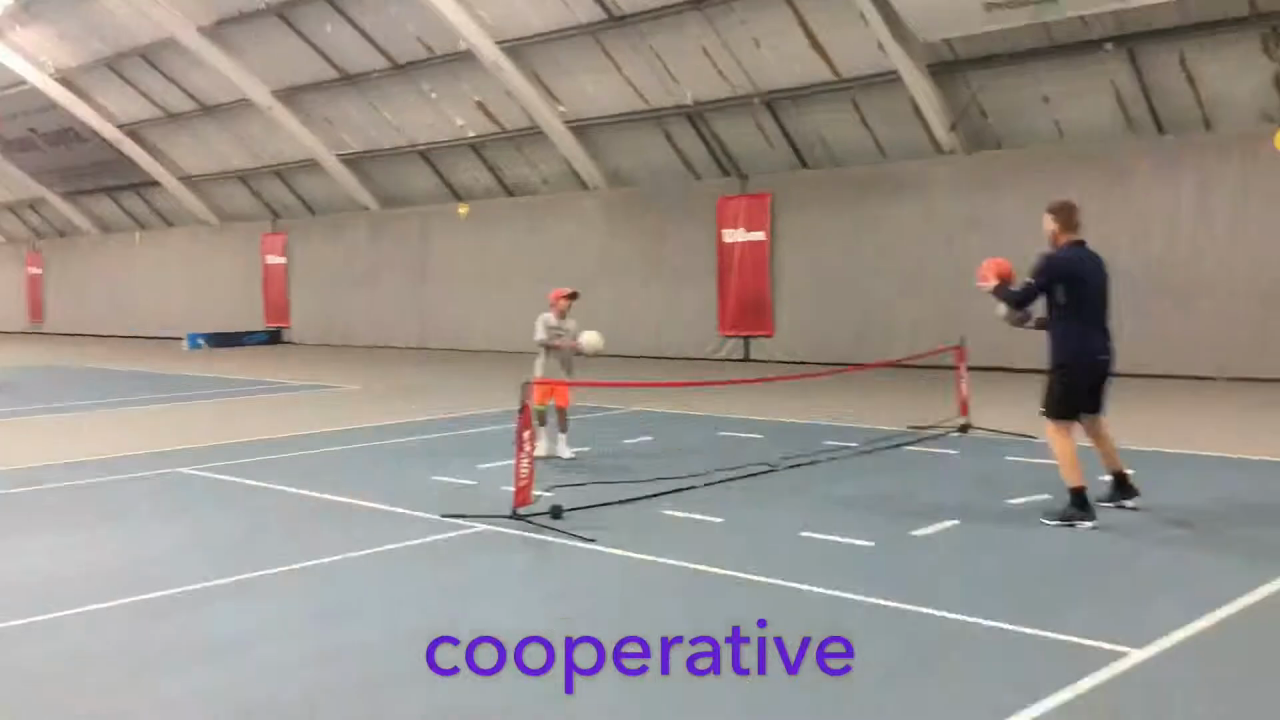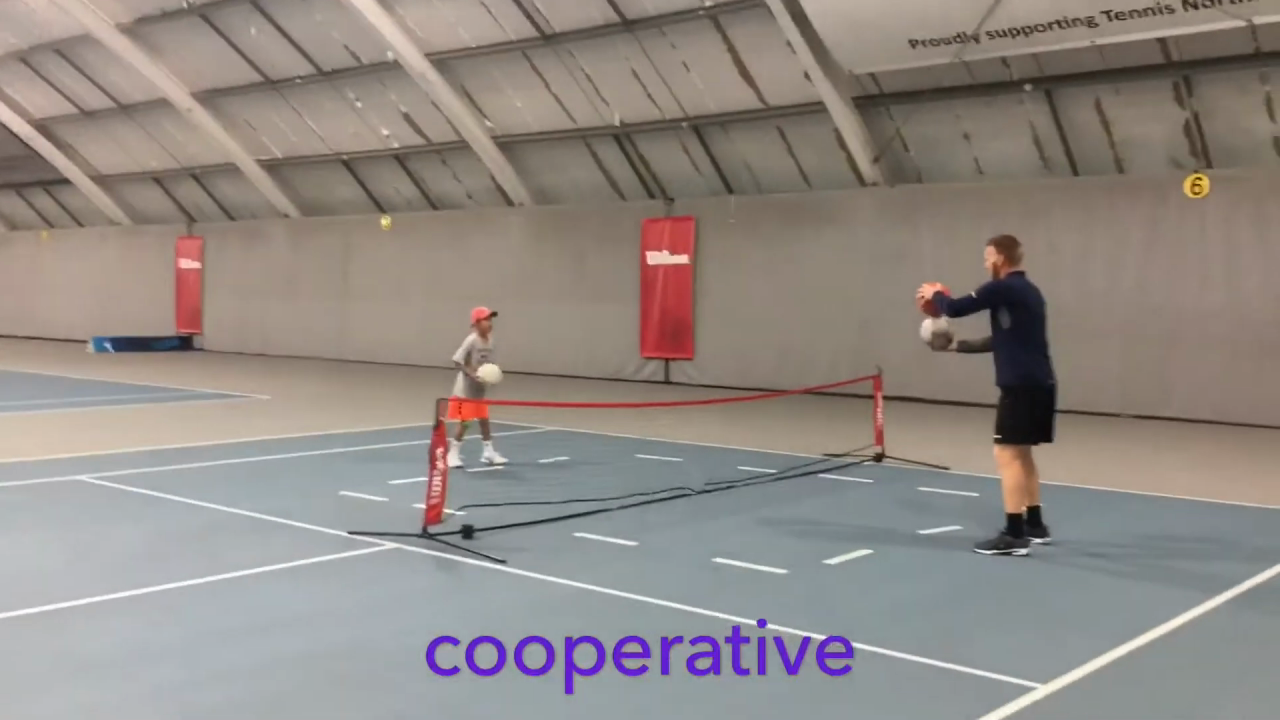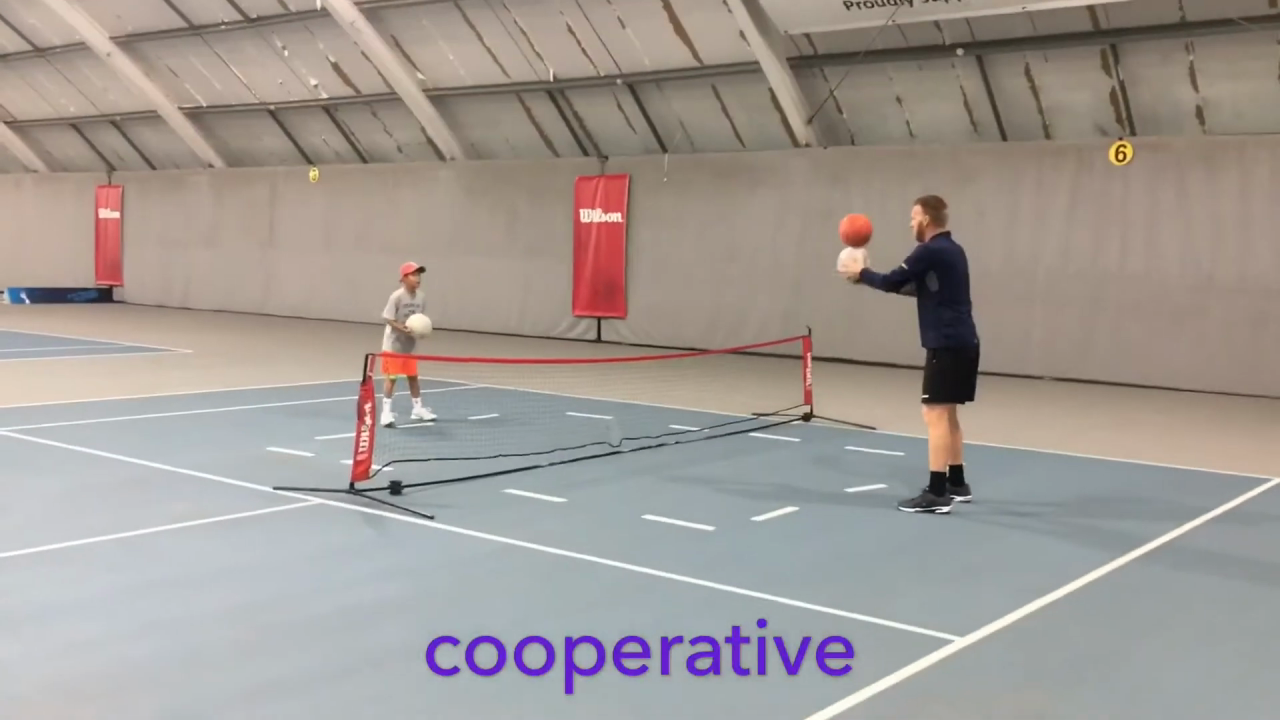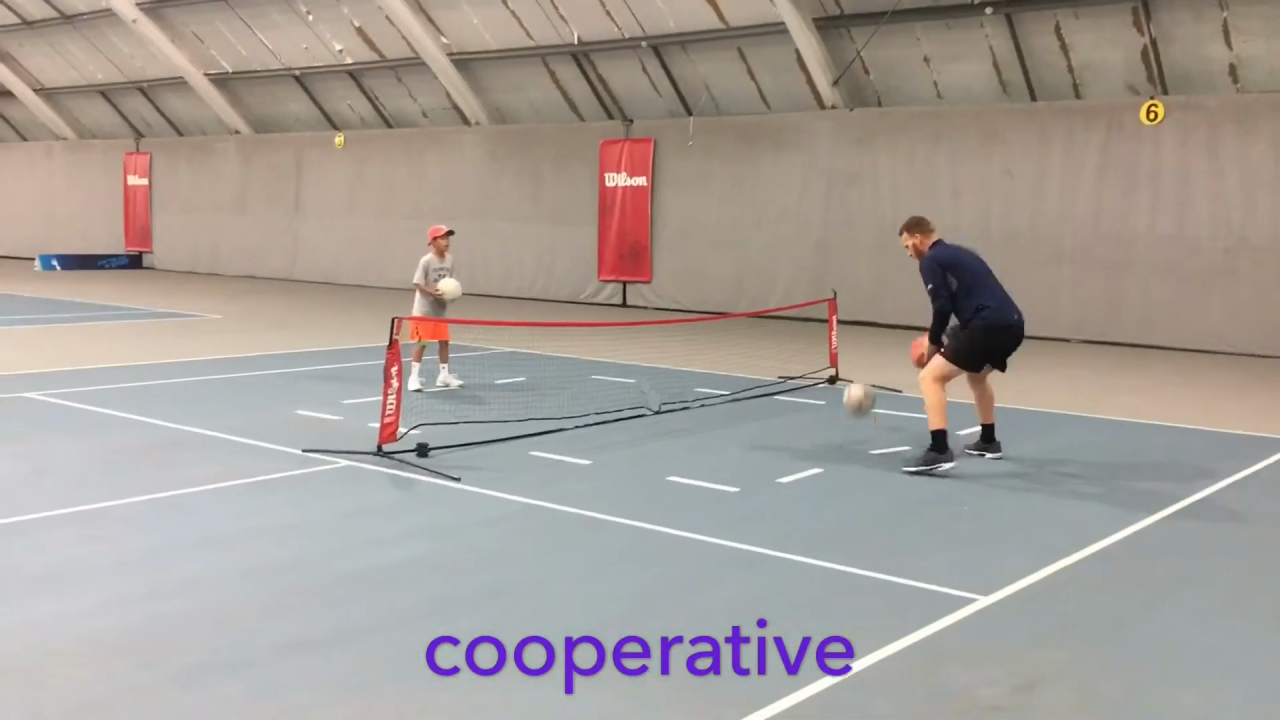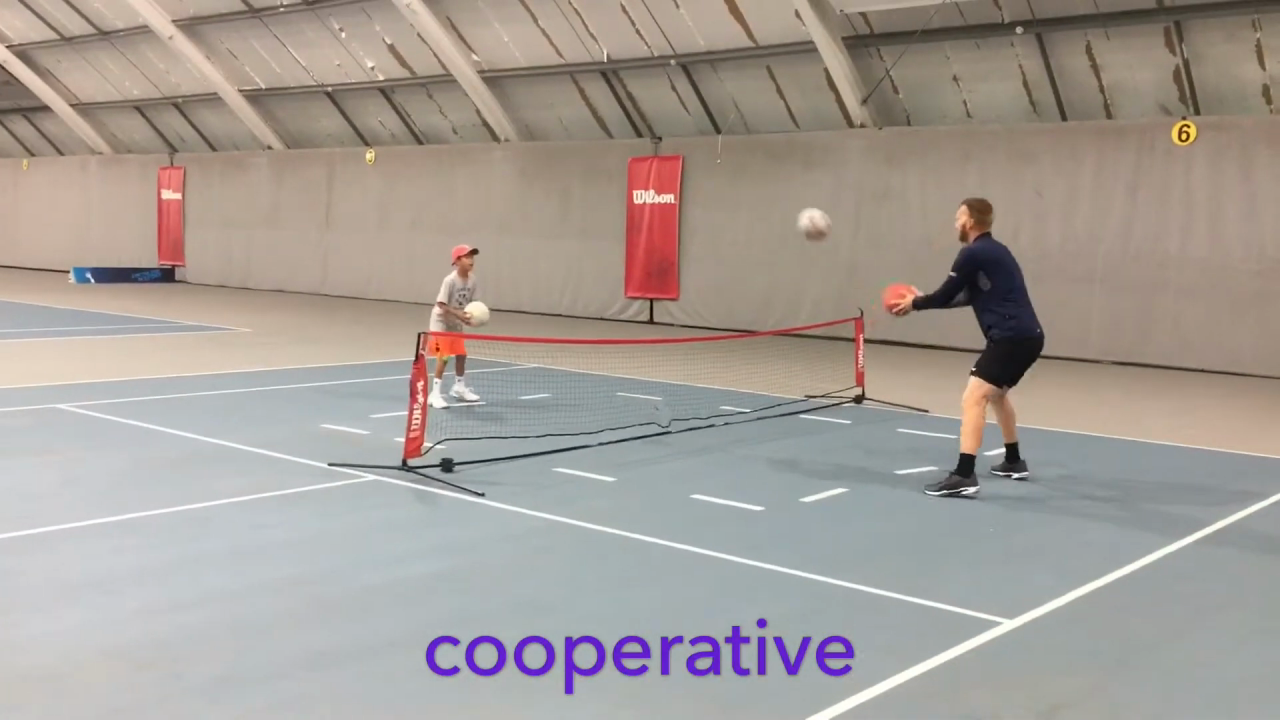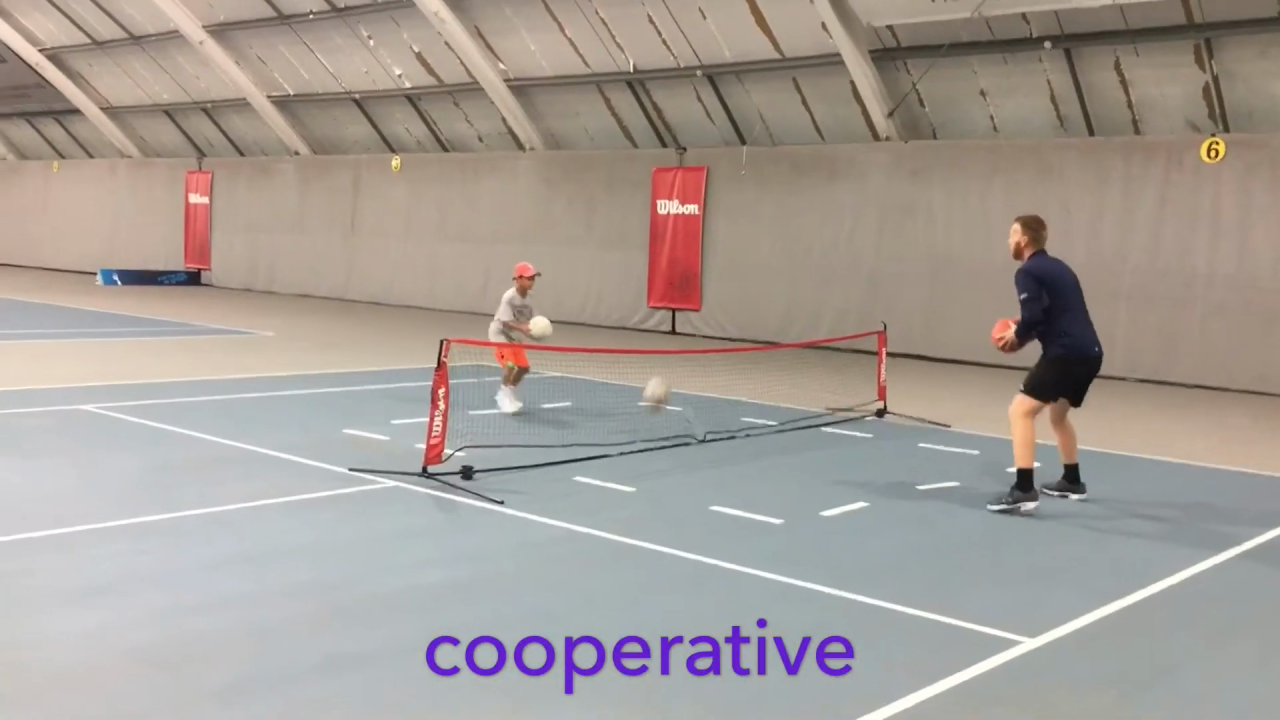
dt=0.7s
person 1, frame 1
left shoulder: (1055, 262)
right shoulder: (1094, 261)
left elbow: (1019, 300)
left wrist: (996, 289)
right wrist: (1040, 322)
left hip: (1072, 360)
right hip: (1098, 355)
left knee: (1057, 428)
right knee: (1092, 422)
left ankle: (1080, 508)
right ankle: (1123, 488)
person 1, frame 2
left shoulder: (1003, 288)
right shoulder: (1027, 291)
left elbow: (956, 308)
left wrist: (934, 295)
right wrist: (958, 345)
left hip: (1021, 385)
right hip: (1038, 383)
left knee: (1006, 455)
right knee: (1021, 454)
left ankle: (1014, 535)
right ankle: (1034, 524)
person 1, frame 3
left shoulder: (931, 251)
right shoulder: (949, 251)
left elbow: (893, 281)
right elbow: (916, 286)
left wrist: (862, 273)
right wrist: (873, 273)
left hip: (947, 345)
right hip: (962, 342)
left knee: (935, 415)
right knee: (947, 414)
left ankle: (937, 493)
right ankle: (956, 483)
person 1, frame 4
left shoulder: (931, 260)
right shoulder: (957, 254)
left elbow: (942, 307)
left wrist: (933, 342)
right wrist: (946, 340)
left hip: (990, 326)
right hip: (1012, 324)
left knee: (930, 378)
right knee: (976, 374)
left ankle: (939, 451)
right ankle: (988, 441)
person 1, frame 5
left shoulder: (973, 254)
right shoulder: (995, 250)
left elbow: (945, 295)
right elbow: (970, 296)
left wrist: (915, 303)
right wrist: (924, 300)
left hip: (1011, 337)
right hip: (1028, 335)
left knee: (973, 399)
right knee: (997, 393)
left ankle: (963, 475)
right ankle: (1013, 461)
person 1, frame 6
left shoulder: (1028, 272)
right shoulder: (1058, 268)
left elbow: (1033, 317)
left wrist: (1018, 336)
right wrist: (1026, 334)
left hip: (1066, 354)
right hip: (1089, 352)
left knee: (1021, 412)
right knee: (1058, 412)
left ankle: (1024, 490)
right ankle: (1072, 481)
